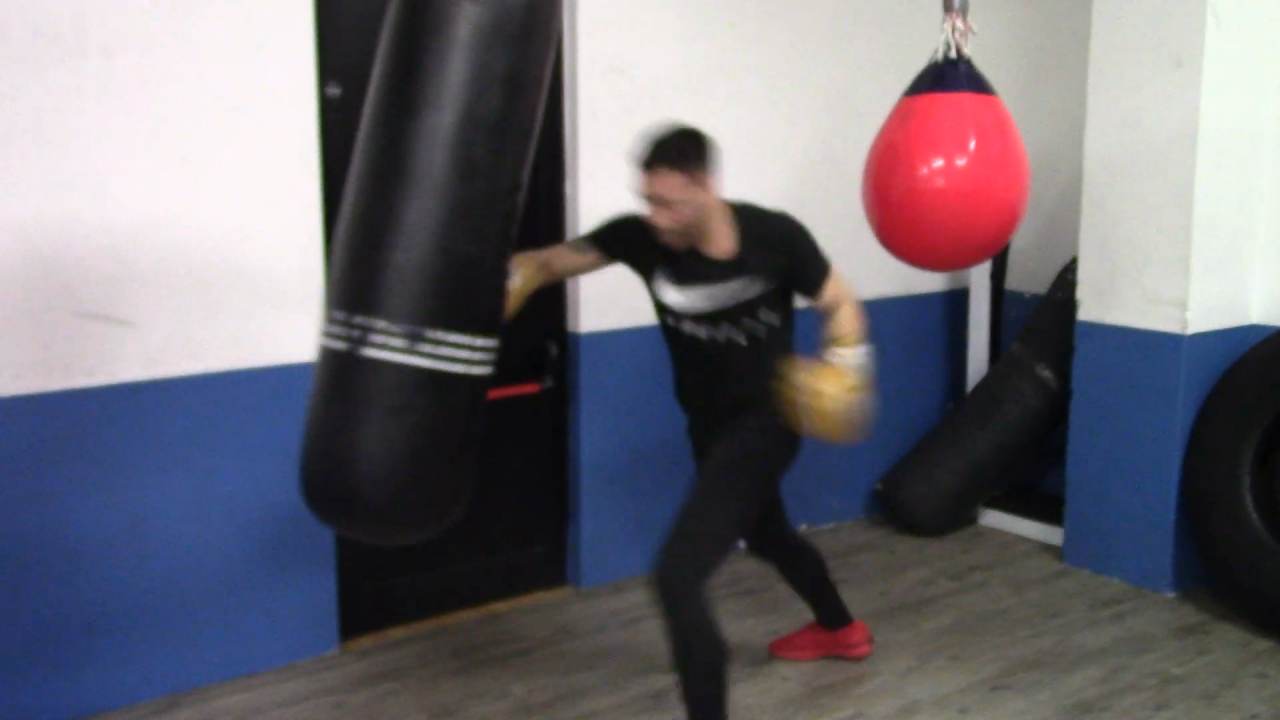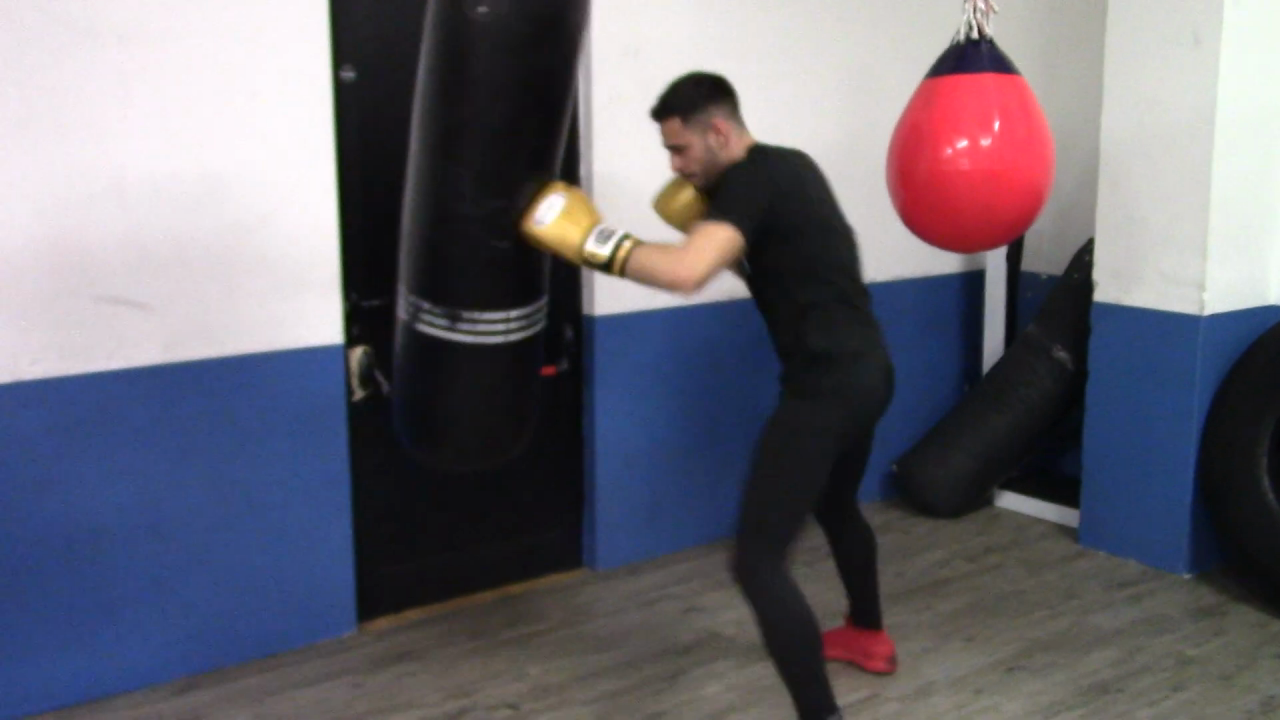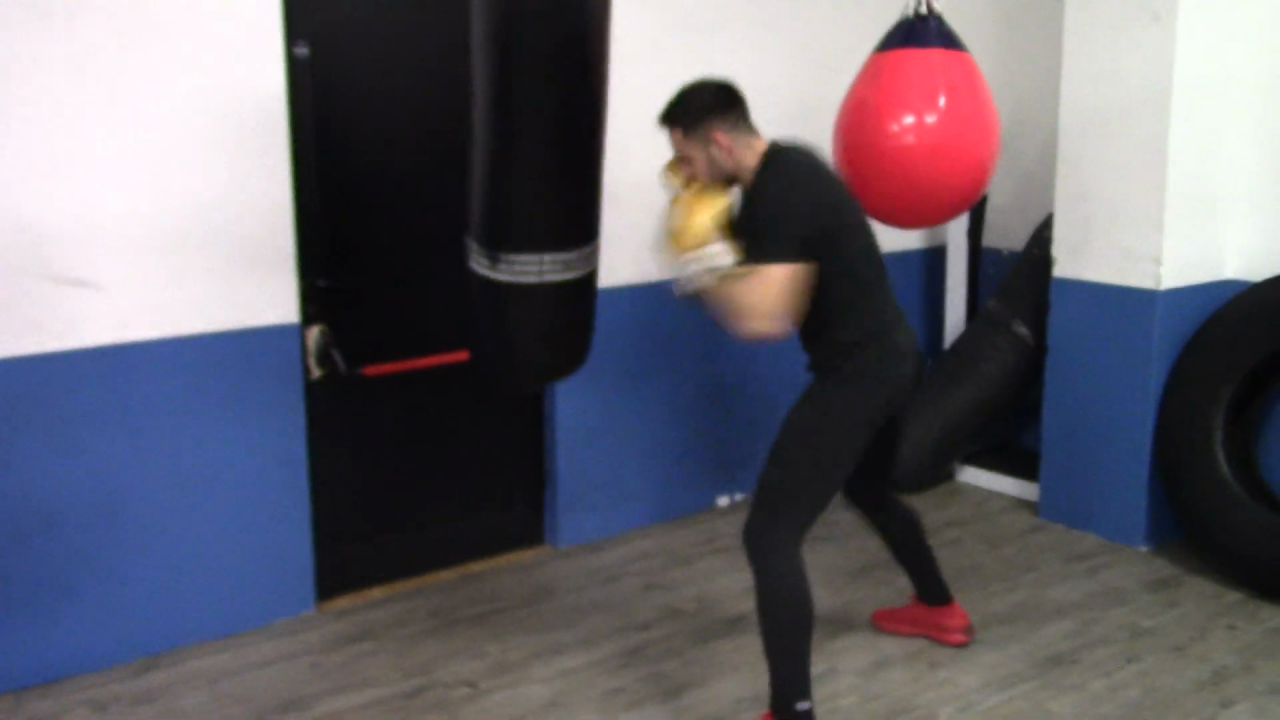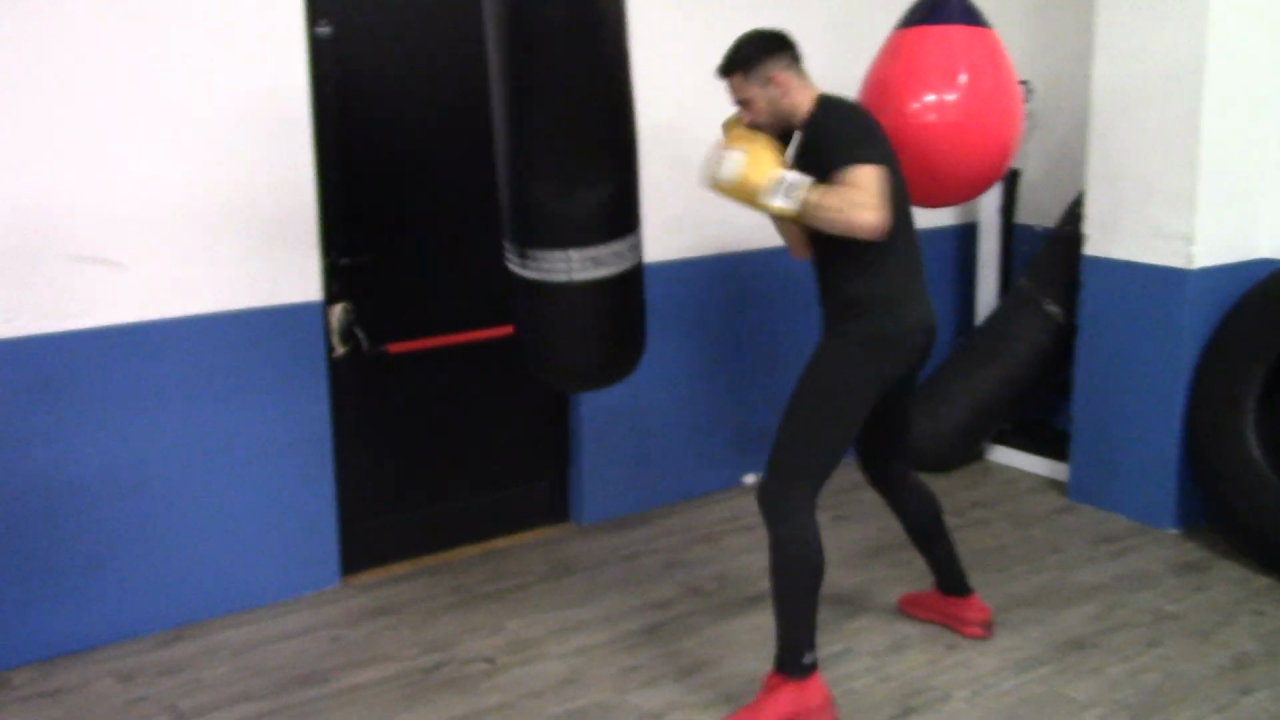
dt=0.7s
person 1, frame 1
left shoulder: (778, 237)
right shoulder: (643, 236)
left elbow: (840, 303)
right elbow: (552, 261)
left wrist: (846, 371)
right wrist: (515, 280)
left hip: (761, 427)
right hip: (710, 425)
left knee: (676, 575)
right knee: (769, 536)
right ankle: (841, 628)
person 1, frame 2
left shoulder: (753, 180)
right shoulder: (788, 168)
left elbow: (686, 272)
left wrist: (592, 240)
right wrist: (701, 223)
left hip: (830, 386)
right hip: (862, 370)
left knee: (755, 559)
right knee: (835, 504)
right ankle: (869, 634)
person 1, frame 3
left shoulder: (781, 198)
right shoulder: (782, 168)
left elbow: (764, 320)
left wrist: (705, 260)
right wrist: (716, 222)
left hip: (858, 372)
right hip: (893, 355)
left knee: (769, 537)
right knee: (865, 491)
right ankle: (939, 610)
person 1, frame 4
left shoulder: (840, 123)
right shoulder: (814, 136)
left elbow: (865, 218)
right elbow: (806, 243)
left wrist: (776, 185)
right wrist: (760, 172)
left hip: (870, 332)
right hip: (901, 327)
left knee: (783, 494)
right knee: (887, 466)
right ankle: (959, 598)
